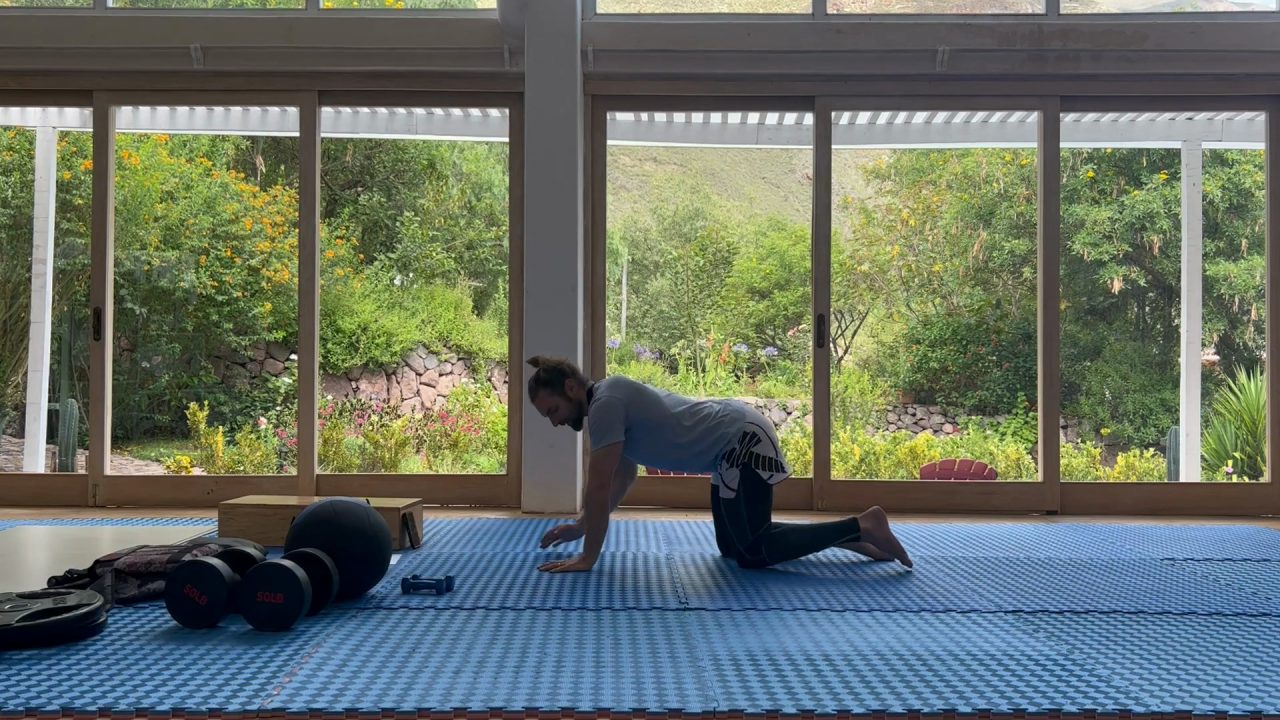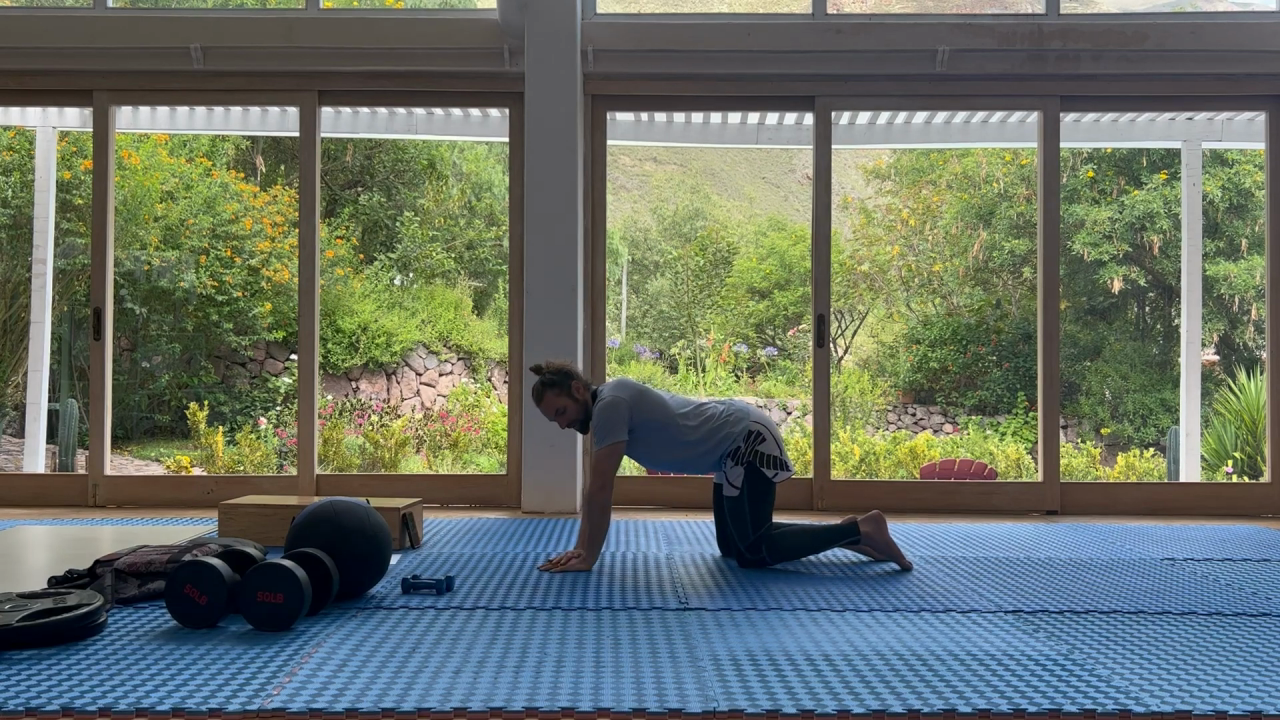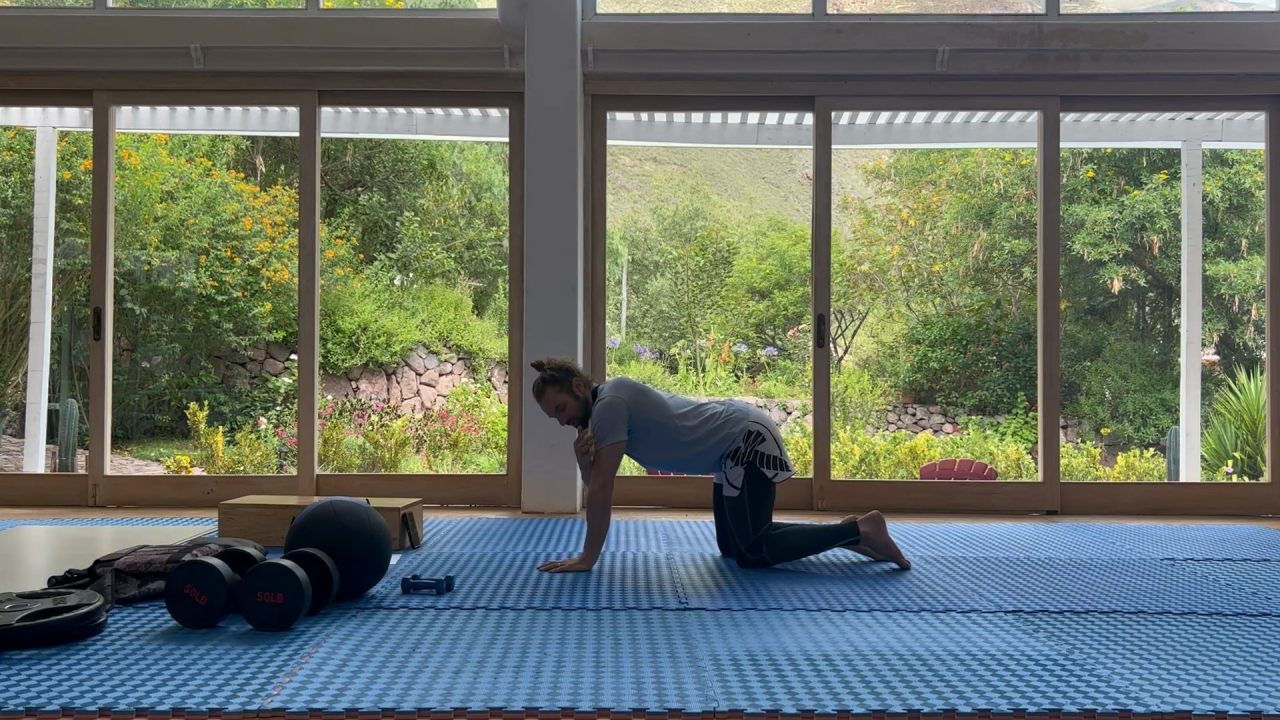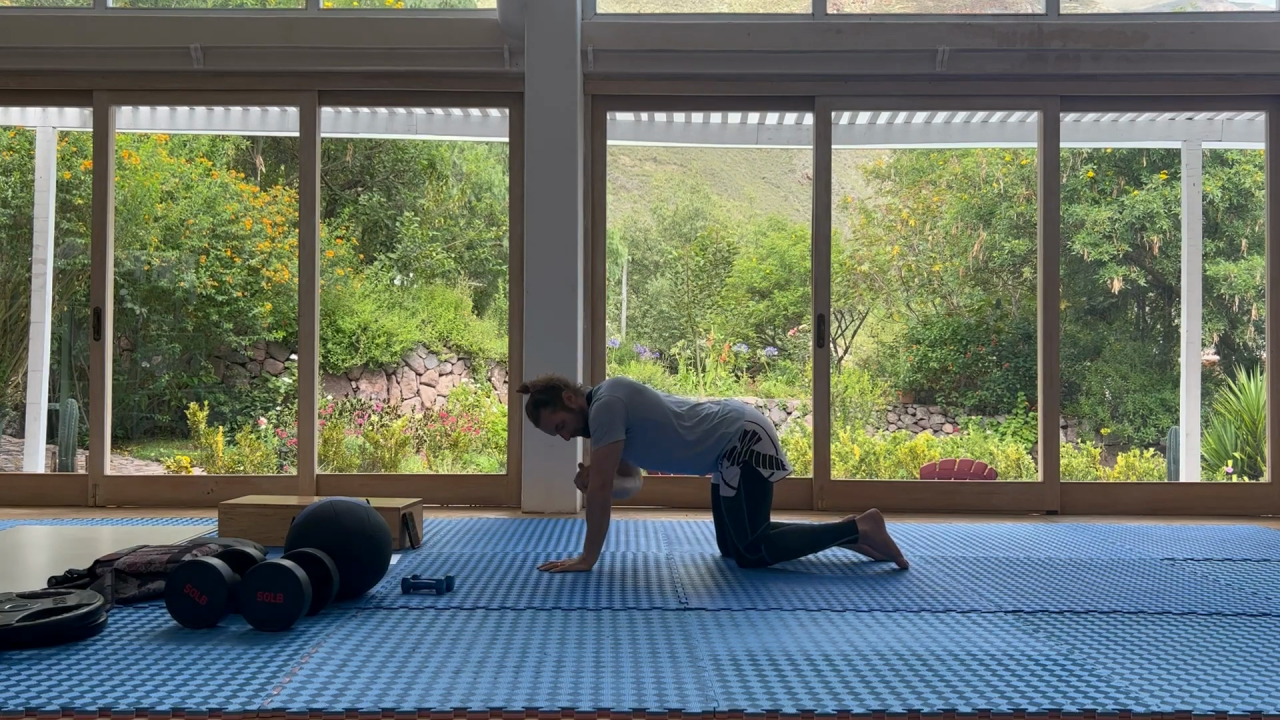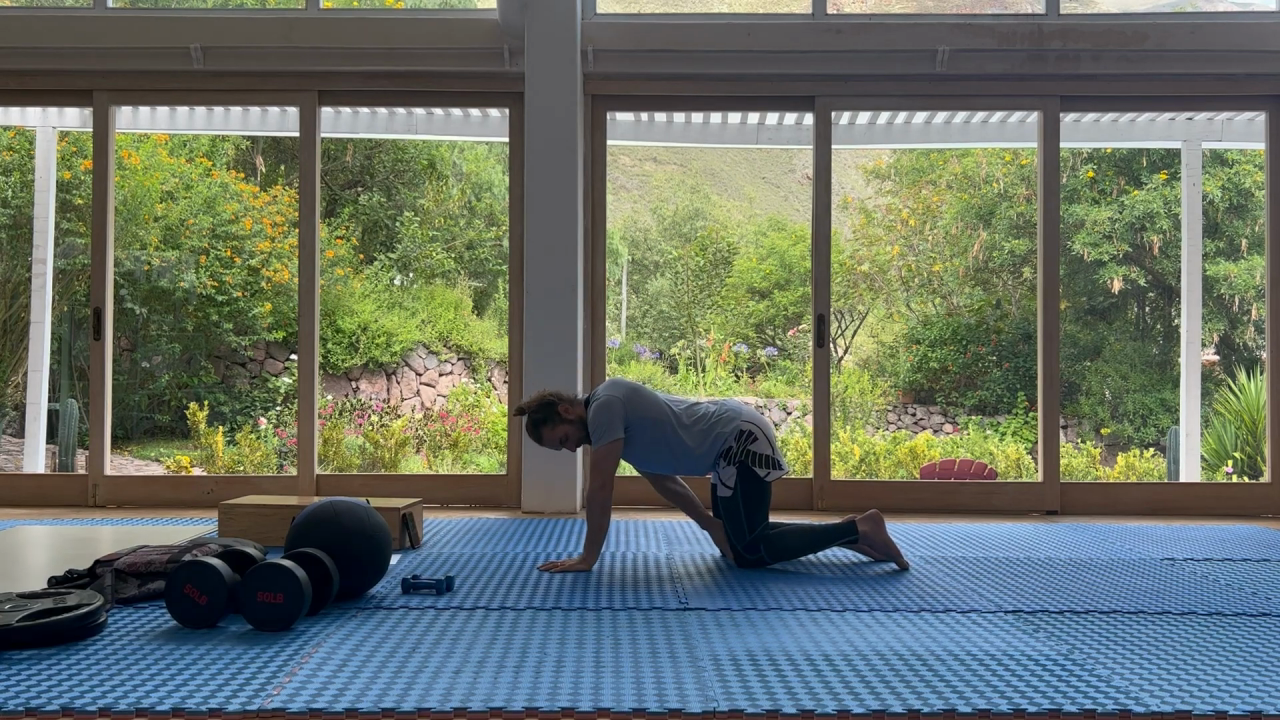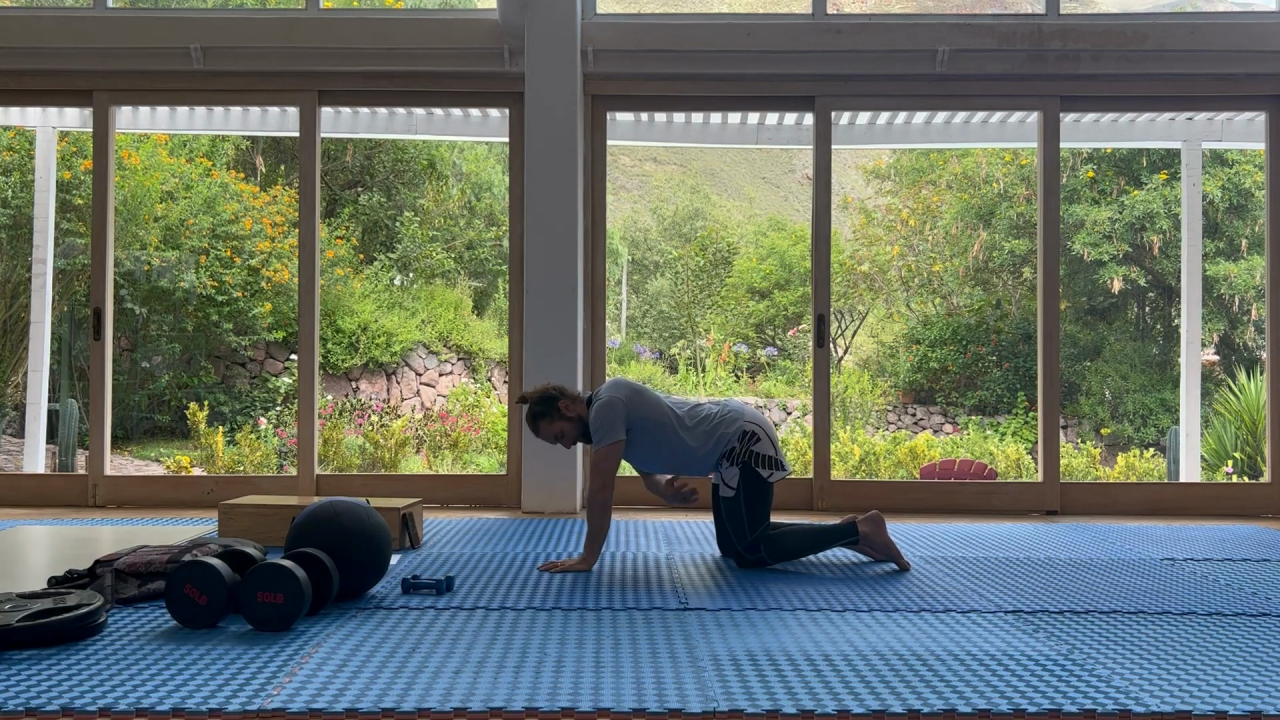
dt=0.4s
person 1, frame 1
left shoulder: (605, 405)
right shoulder: (610, 398)
left elbow: (598, 488)
right elbow: (624, 476)
left wrist: (588, 556)
right wrist: (582, 527)
left hip: (742, 440)
right hip: (734, 439)
left knee: (752, 553)
right knee: (732, 544)
left ankle: (860, 525)
right ankle: (845, 532)
person 1, frame 2
left shoulder: (609, 405)
right shoulder: (610, 403)
left elbow: (600, 490)
right elbow: (598, 487)
left wrist: (589, 558)
right wrist: (579, 547)
left hip: (747, 439)
right hip: (737, 440)
left knee: (752, 553)
right knee: (731, 544)
left ankle: (860, 528)
right ankle: (844, 531)
person 1, frame 3
left shoulder: (608, 405)
right shoulder: (608, 404)
left elbow: (601, 490)
right elbow: (601, 482)
left wrist: (588, 558)
right wrist: (584, 458)
left hip: (747, 439)
right hip: (737, 438)
left knee: (753, 553)
right knee: (732, 545)
left ankle: (858, 531)
right ankle: (848, 532)
person 1, frame 4
left shoulder: (605, 405)
right shoulder: (607, 405)
left elbow: (602, 491)
right elbow: (621, 477)
left wrist: (587, 558)
right wrist: (592, 479)
left hip: (742, 438)
right hip: (734, 436)
left knee: (752, 552)
right knee: (732, 545)
left ankle: (856, 528)
right ankle: (846, 533)
person 1, frame 5
left shoulder: (603, 407)
right shoulder: (614, 415)
left elbow: (600, 491)
right elbow: (664, 477)
left wrist: (587, 558)
right wrist: (708, 521)
left hip: (740, 437)
right hip: (733, 436)
left knee: (750, 552)
right knee: (736, 541)
left ankle: (857, 529)
right ankle: (847, 532)
person 1, frame 6
left shoulder: (605, 407)
right shoulder: (613, 414)
left elbow: (600, 491)
right elbow: (651, 477)
left wrist: (587, 559)
right wrist: (676, 491)
left hip: (742, 438)
right hip: (735, 437)
left knee: (751, 553)
right knee: (732, 545)
left ankle: (858, 531)
right ankle: (846, 531)
